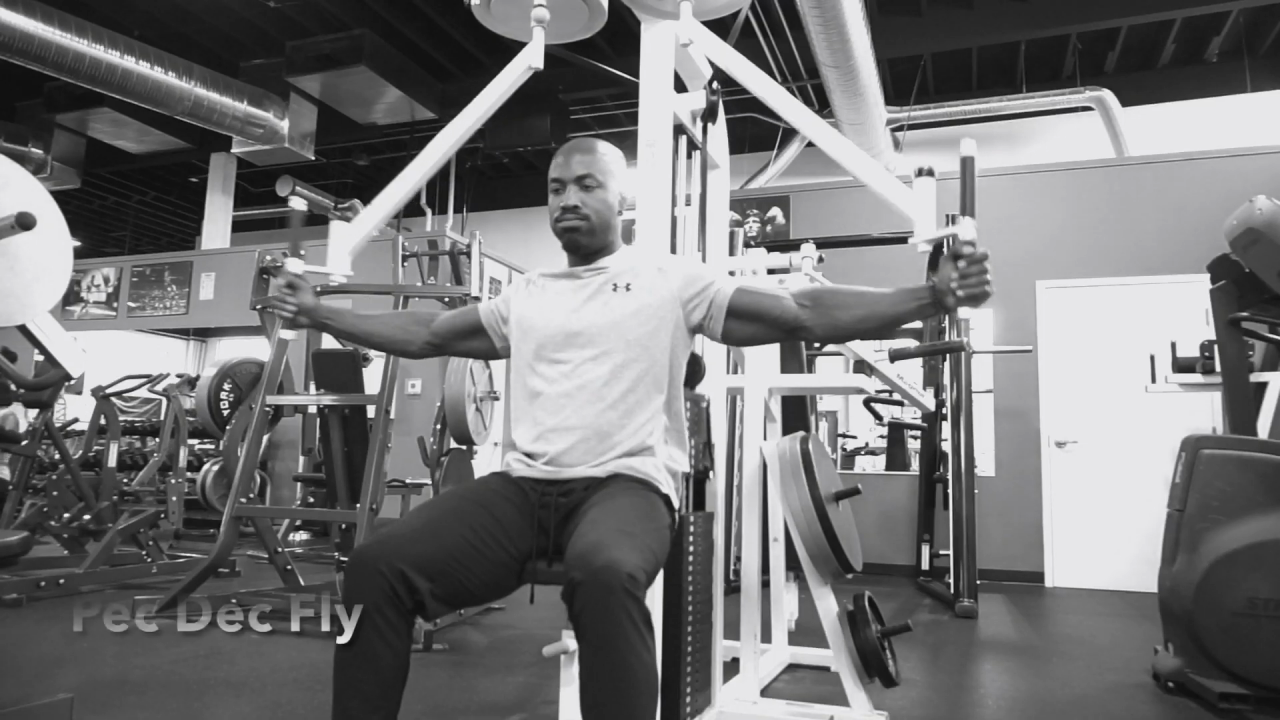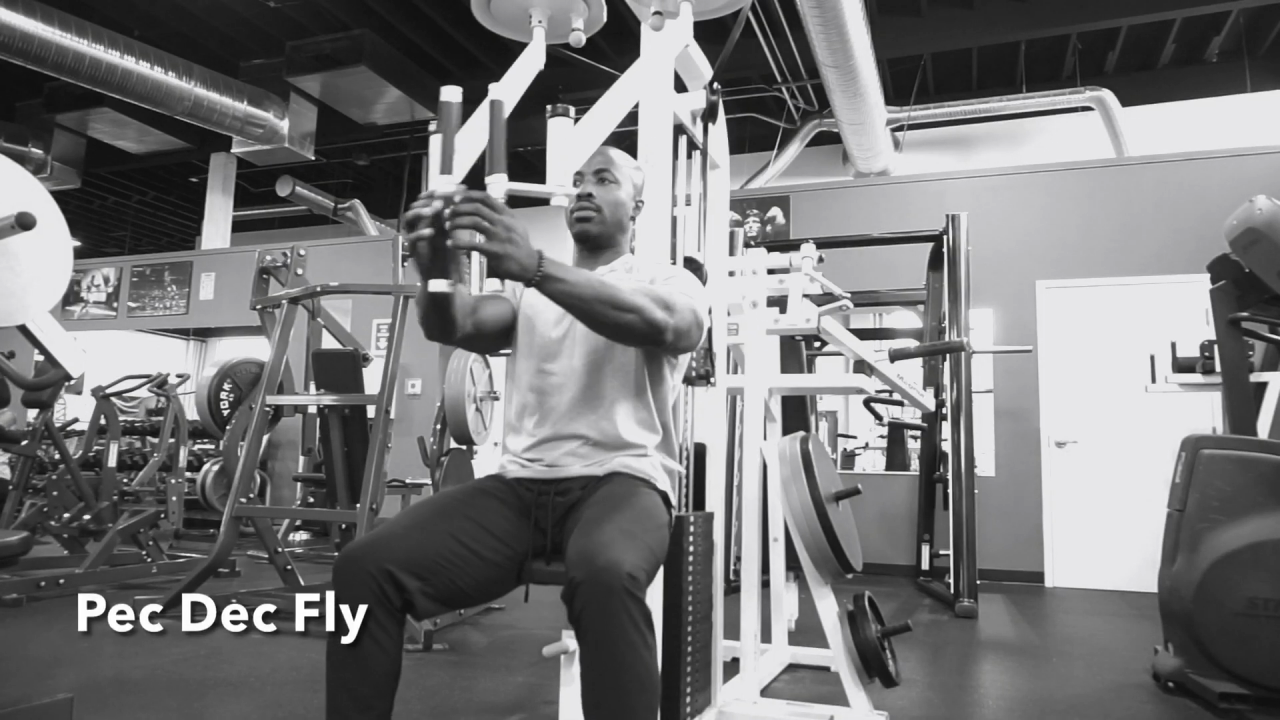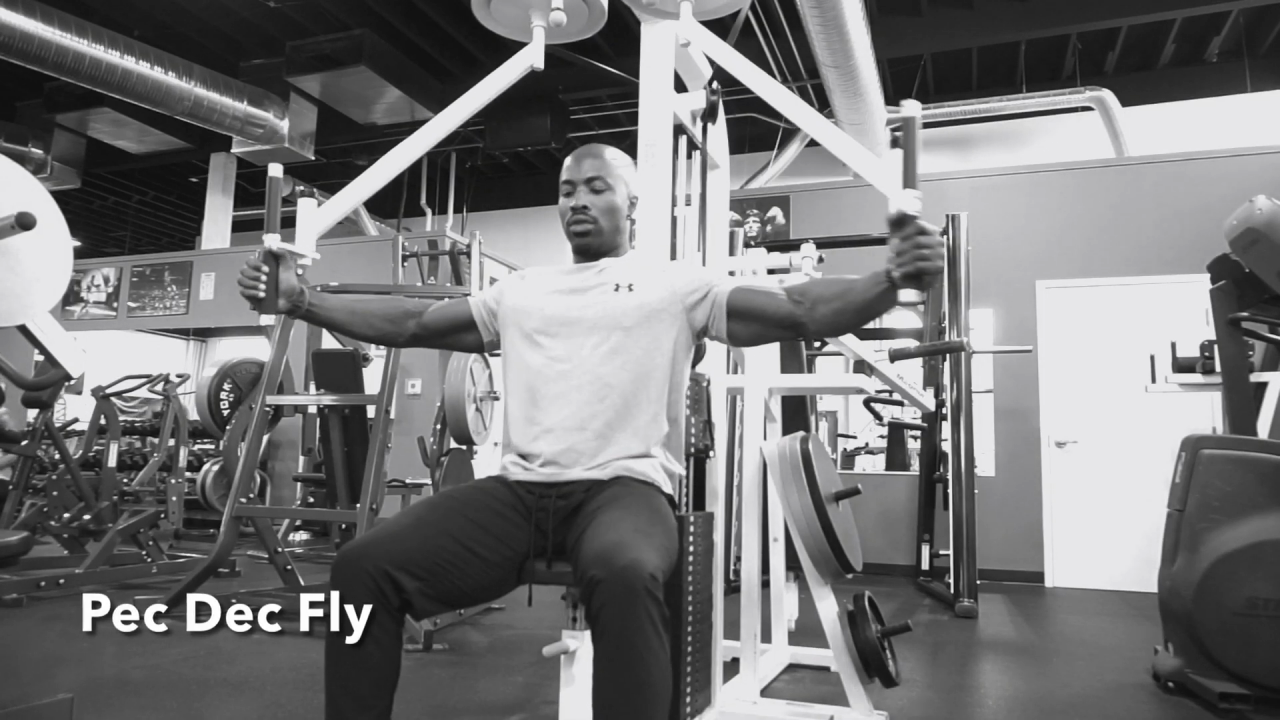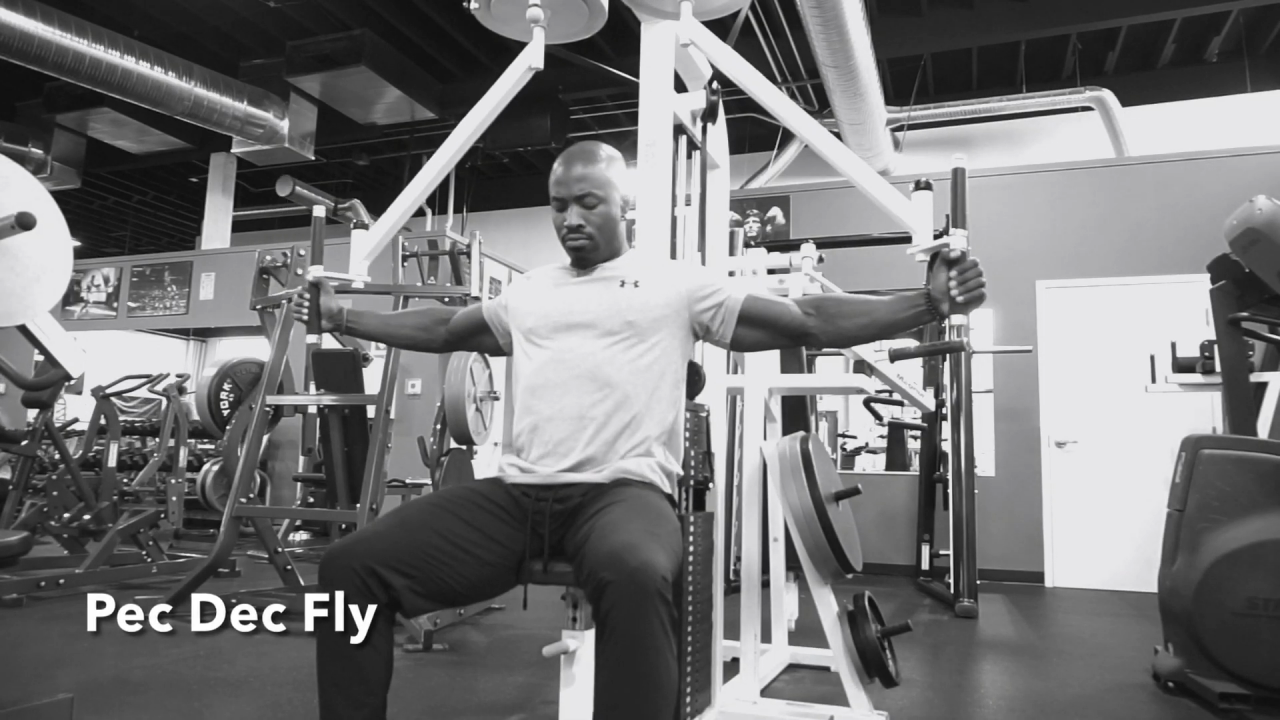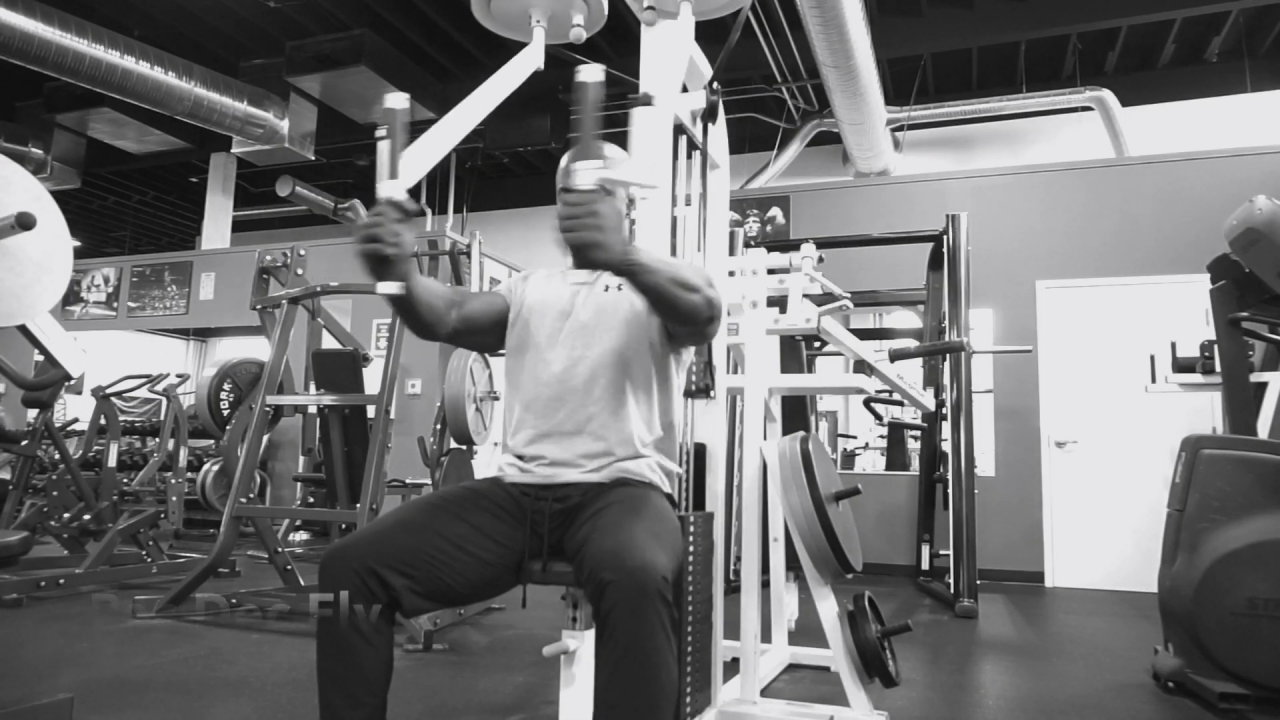
dt=1s
person 1, frame 1
left shoulder: (672, 279)
right shoulder: (525, 294)
left elbow: (804, 314)
right elbow: (428, 334)
left wrist: (931, 296)
right wrist: (319, 314)
left hip: (625, 480)
right hip: (522, 484)
left knee: (602, 574)
right knee: (378, 566)
person 1, frame 2
left shoulder: (669, 282)
right shoulder: (528, 293)
left elbow: (655, 324)
right elbow: (450, 325)
left wrist: (535, 265)
right wrist: (435, 268)
left hip: (619, 480)
right hip: (519, 485)
left knee: (605, 575)
right knee: (366, 566)
person 1, frame 3
left shoulder: (676, 285)
right shoulder: (522, 290)
left elbow: (799, 311)
right elbow: (412, 322)
left wrist: (892, 278)
right wrist: (299, 299)
left hip: (625, 484)
right hip: (519, 488)
left knee: (623, 573)
right knee: (364, 565)
person 1, frame 4
left shoulder: (677, 284)
right shoulder: (527, 291)
left elbow: (809, 321)
right elbow: (442, 328)
left wrist: (929, 301)
right wrist: (339, 317)
left hip: (623, 487)
right hip: (517, 491)
left knee: (635, 575)
right knee: (352, 565)
person 1, frame 5
left shoulder: (657, 285)
right shoulder: (531, 290)
left elbow: (699, 306)
right elbow: (442, 316)
left wrist: (621, 253)
right wrist: (394, 269)
left hip: (621, 488)
right hip: (516, 490)
left knee: (636, 576)
right knee: (351, 565)
